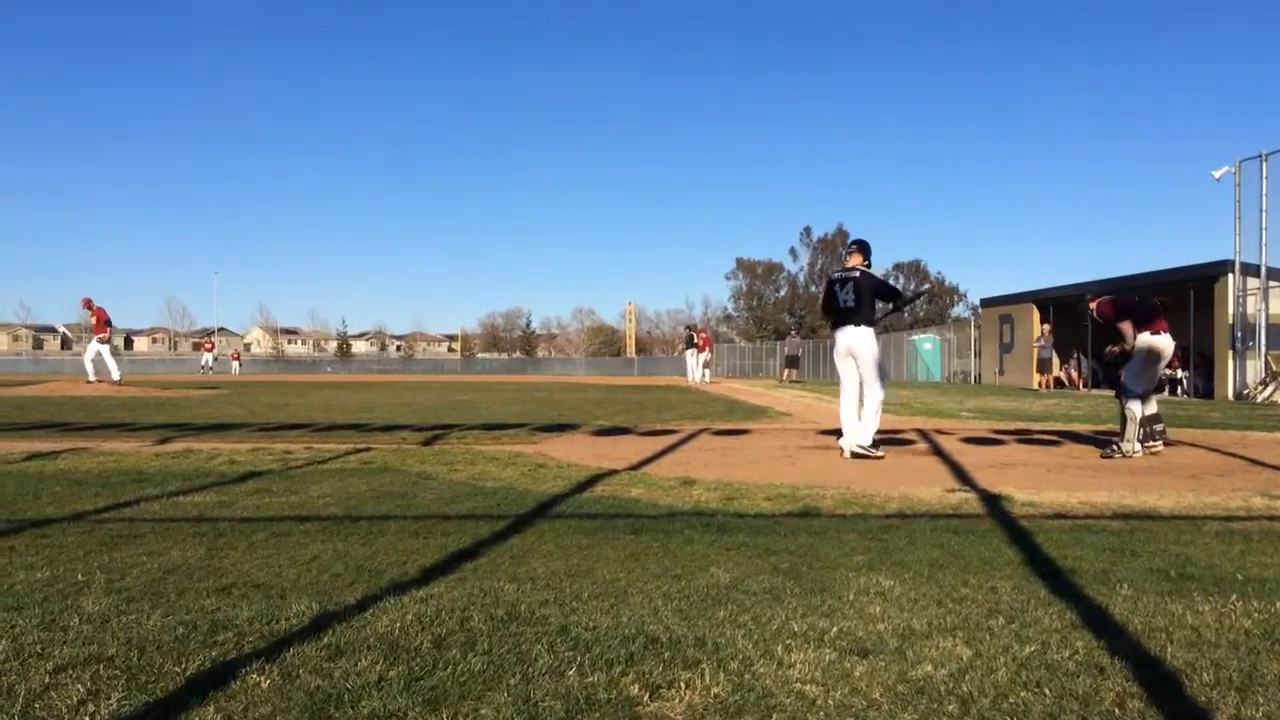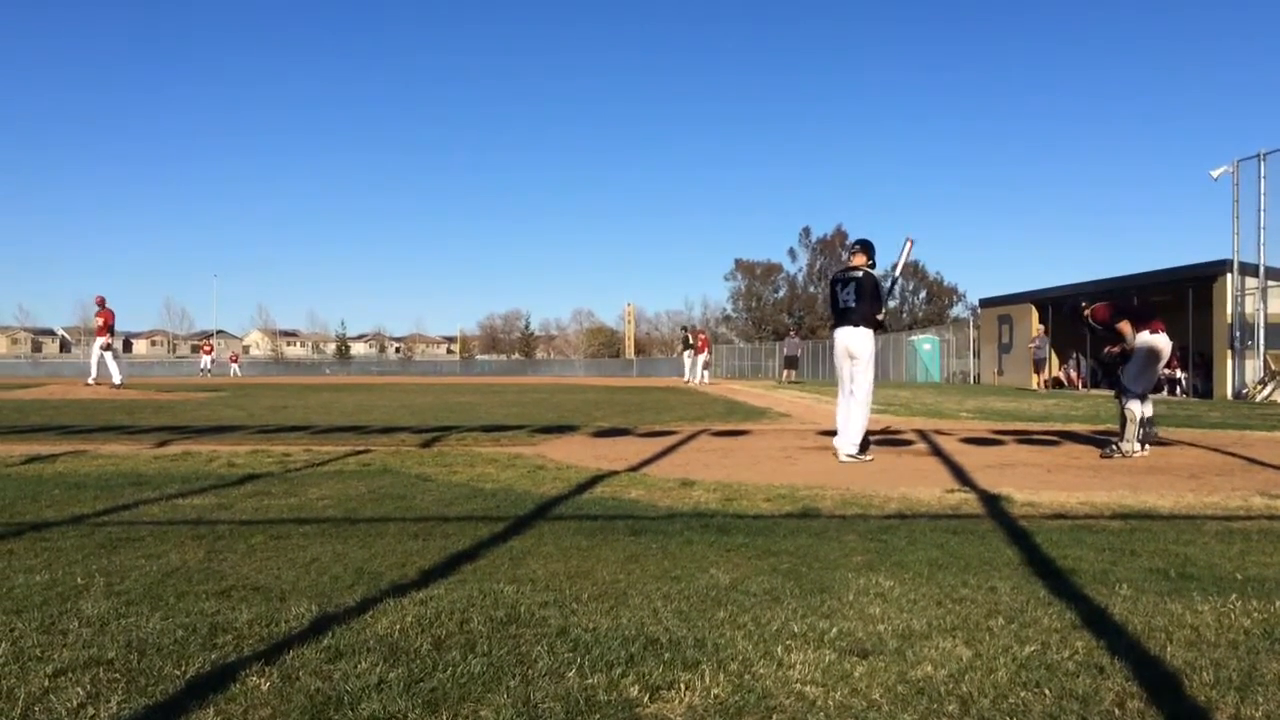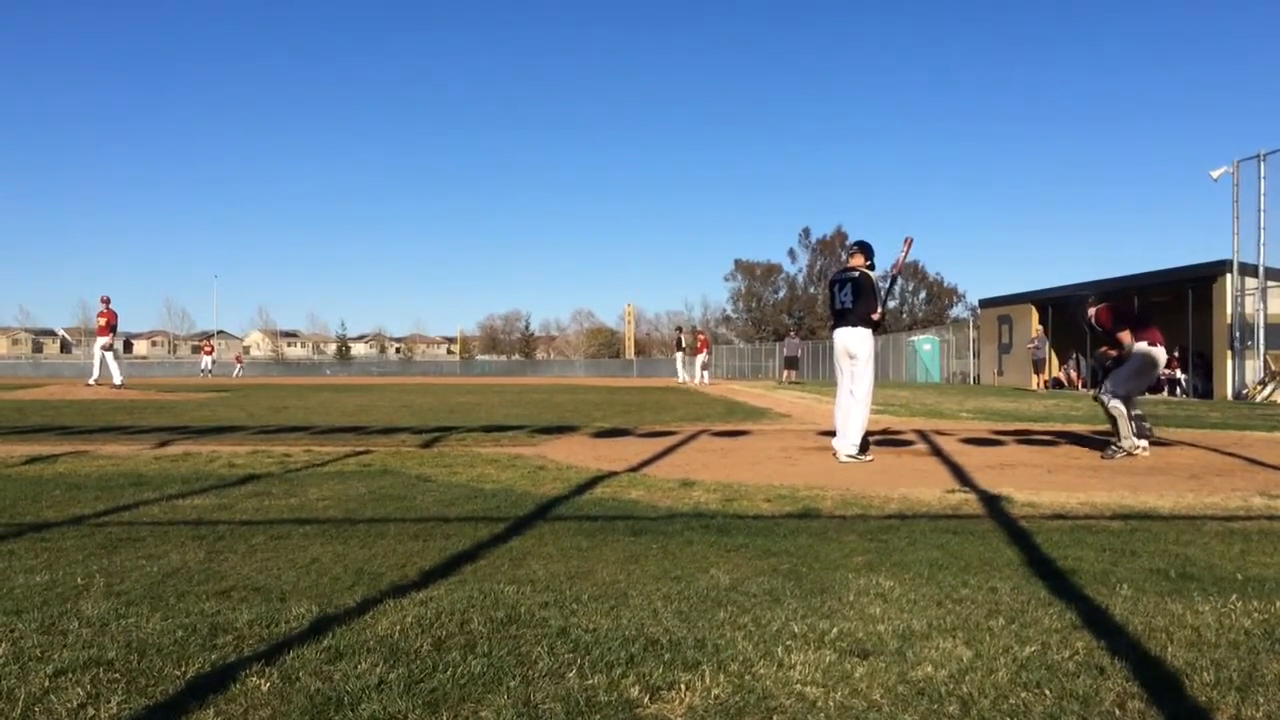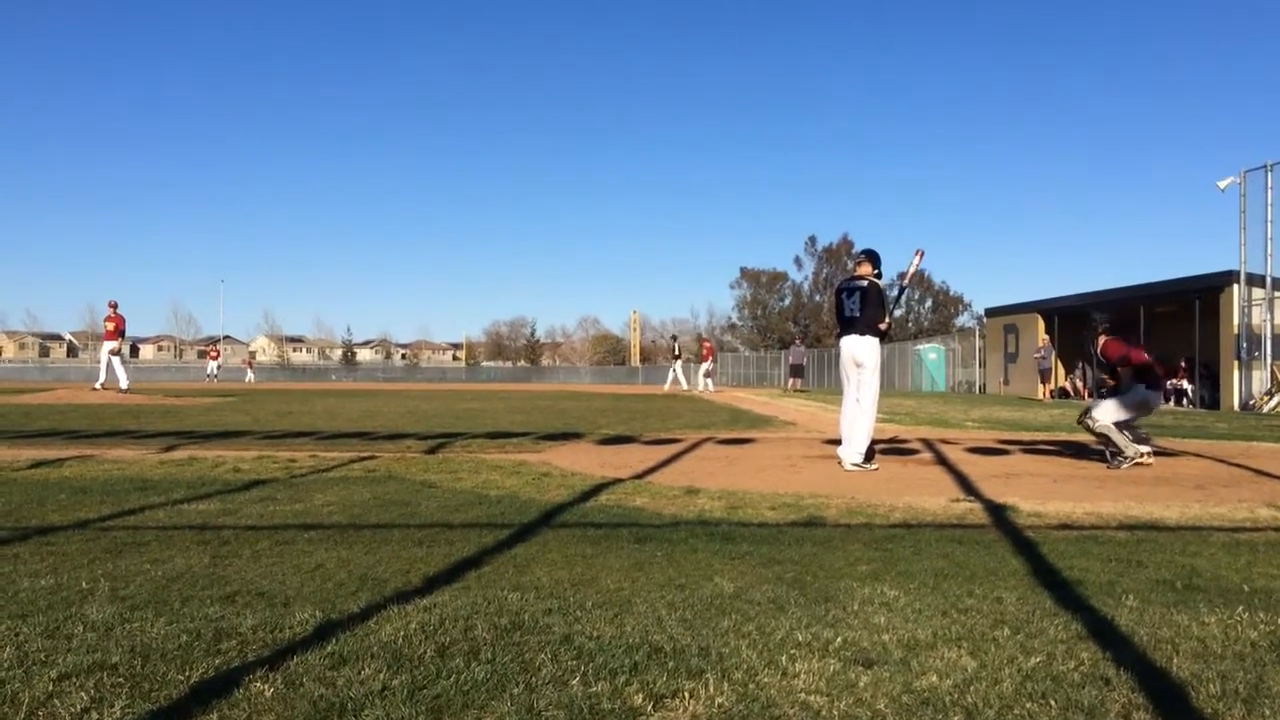
dt=0.5s
person 1, frame 1
left shoulder: (833, 279)
right shoulder: (867, 278)
left elbow: (826, 312)
right elbow: (897, 297)
right wrist: (898, 304)
left hip: (840, 336)
right hip: (863, 334)
left knee: (847, 391)
right knee: (873, 390)
left ankle: (849, 442)
right ankle: (862, 441)
person 1, frame 2
left shoulder: (836, 278)
right shoulder: (869, 278)
left elbow: (834, 311)
right elbow: (879, 315)
right wrist: (875, 322)
left hip: (840, 334)
right hip: (861, 334)
left knee: (845, 391)
right knee: (860, 393)
left ankle: (842, 442)
right ankle: (850, 448)
person 1, frame 3
left shoulder: (835, 279)
right shoulder: (866, 277)
left elbow: (834, 311)
right elbow: (875, 314)
right wrist: (876, 319)
left hip: (839, 334)
right hip: (860, 334)
left knee: (844, 390)
right knee: (860, 391)
left ankle: (842, 443)
right ankle: (851, 448)
person 1, frame 4
left shoulder: (842, 287)
right shoulder: (874, 286)
left elbow: (840, 320)
right elbow: (882, 325)
right wrist: (885, 327)
left hip: (845, 343)
right hip: (867, 343)
left knee: (849, 398)
right knee: (866, 400)
left ankle: (847, 451)
right ankle: (856, 456)
person 2, frame 1
left shoulder: (1101, 306)
right shoulder: (1113, 303)
left elbow: (1128, 329)
left wrist: (1125, 348)
right wrist: (1122, 347)
left hip: (1151, 341)
right hip: (1165, 340)
left knee: (1129, 391)
right knee: (1145, 391)
left ankle: (1129, 446)
right ankle: (1153, 439)
person 2, frame 2
left shoulder: (1097, 313)
right shoulder: (1105, 310)
left elbow: (1128, 330)
left wrist: (1124, 349)
right wrist: (1119, 348)
left hip: (1149, 340)
right hip: (1162, 341)
left knee: (1129, 391)
right knee: (1141, 392)
left ankle: (1128, 446)
right ankle: (1143, 442)
person 2, frame 3
left shoulder: (1102, 315)
right shoulder: (1108, 312)
left elbow: (1127, 341)
left wrist: (1118, 354)
right wrist: (1115, 353)
left hip: (1147, 351)
right hip: (1156, 352)
left knee: (1106, 394)
right knee: (1125, 397)
left ankle: (1127, 444)
right ankle: (1142, 442)
person 2, frame 4
left shoulder: (1108, 345)
right shoulder: (1115, 343)
left elbow: (1127, 378)
left wrist: (1116, 388)
left hip: (1144, 392)
right hip: (1151, 391)
left knee: (1090, 418)
right knee: (1112, 417)
left ankle: (1131, 452)
right ankle: (1142, 449)
